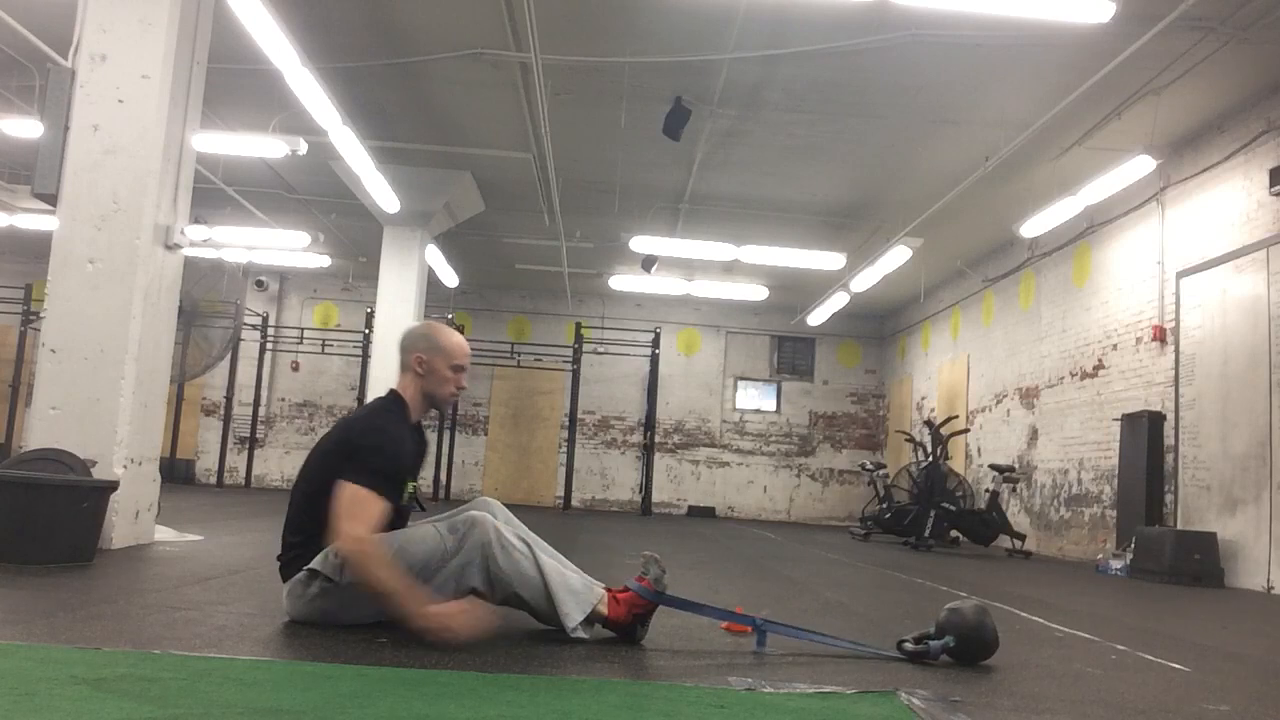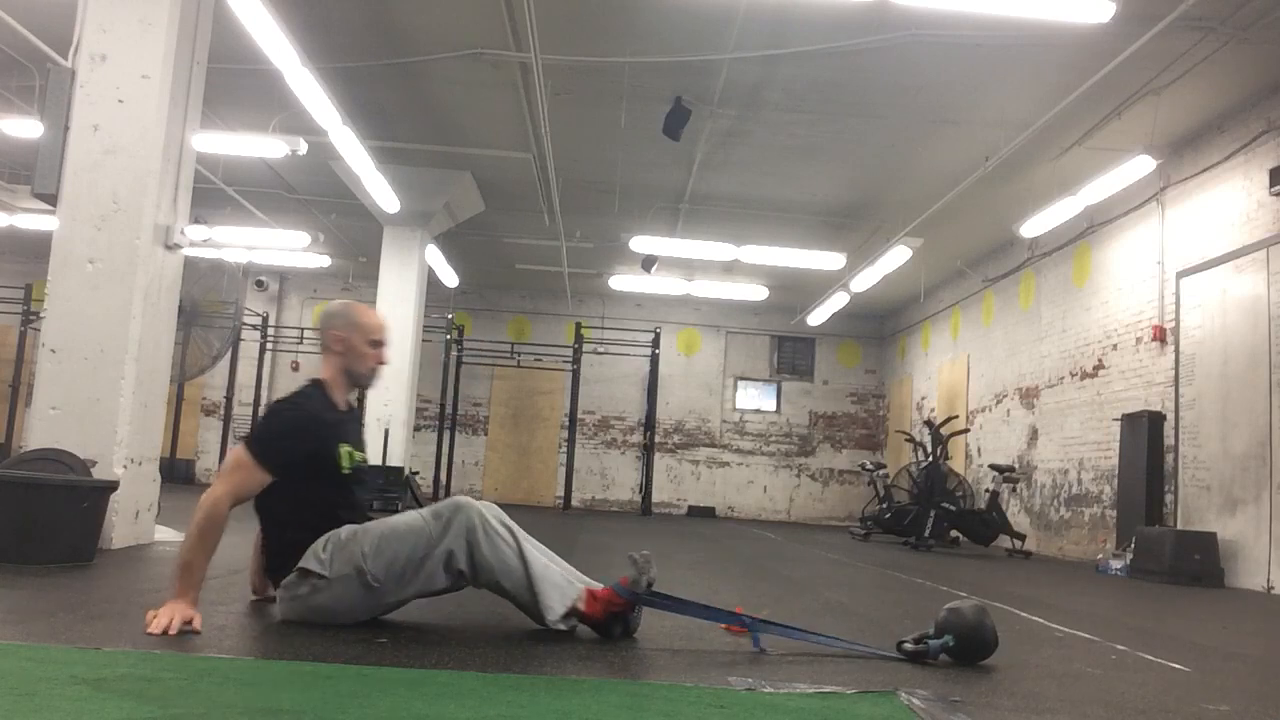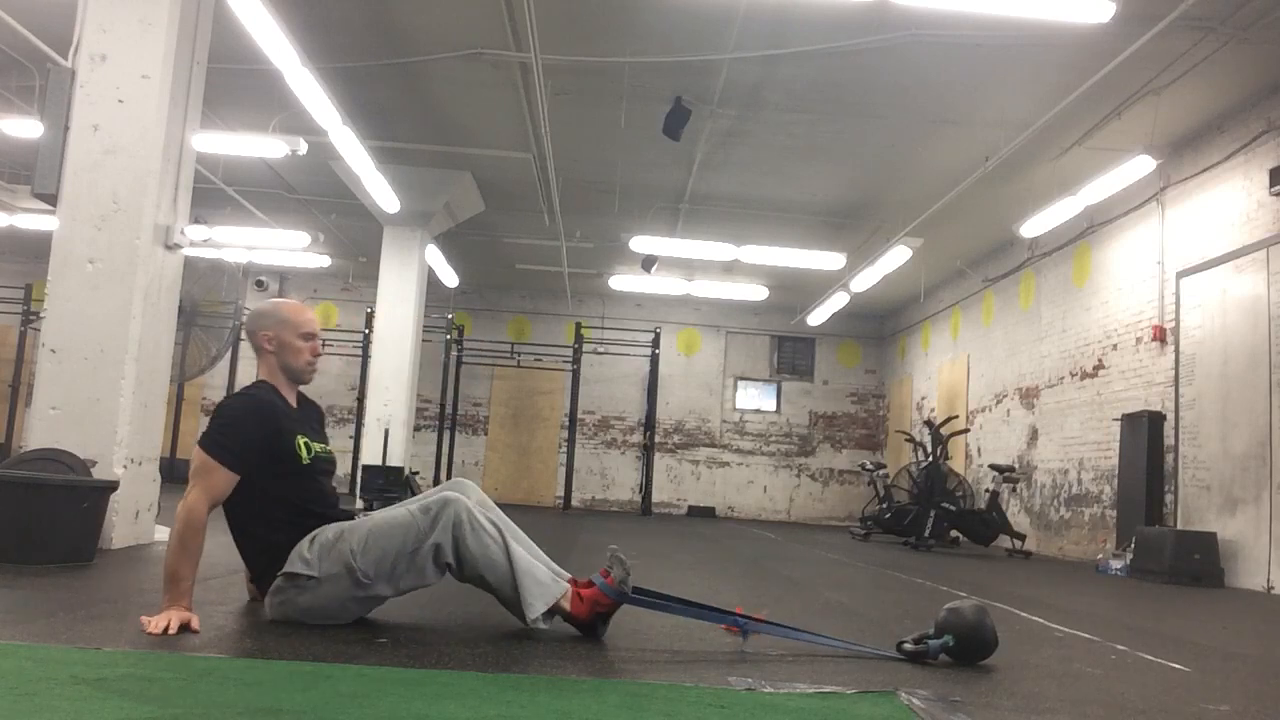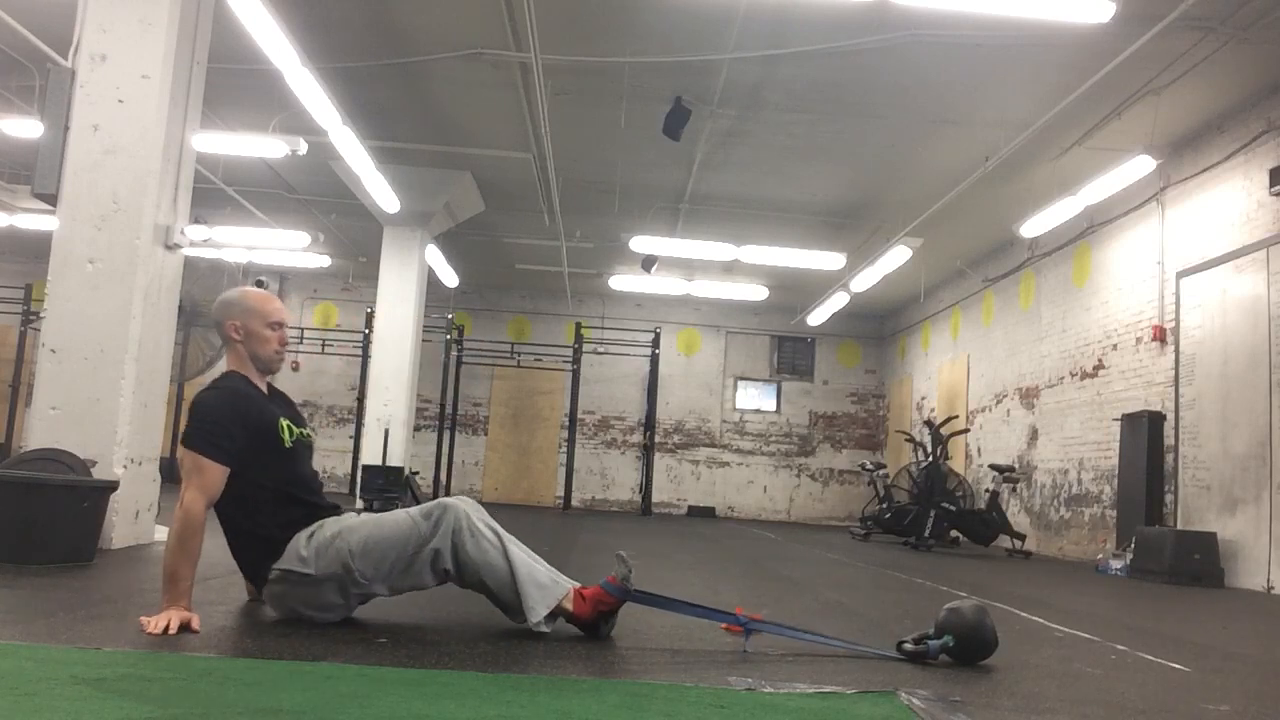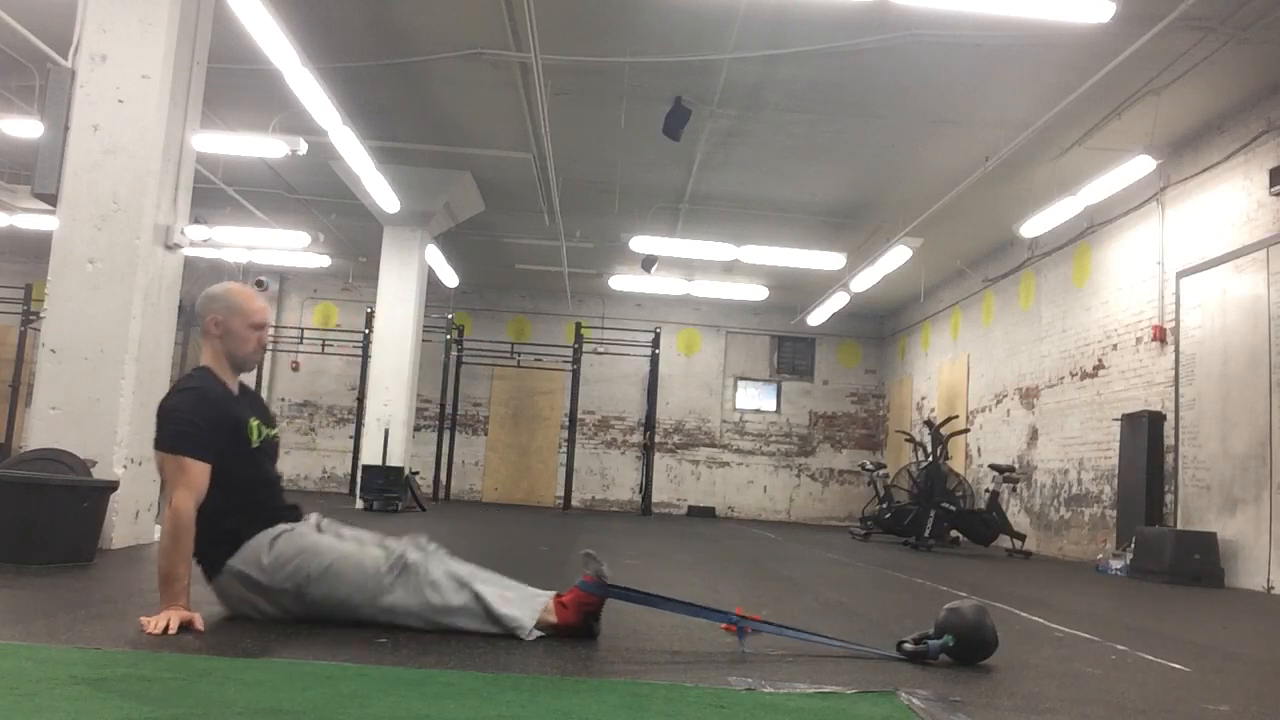
dt=0.3s
person 1, frame 1
left shoulder: (405, 428)
right shoulder: (381, 434)
right elbow: (352, 541)
right wrist: (423, 612)
left hip: (346, 574)
right hip: (320, 579)
left knee: (484, 512)
right knee: (476, 531)
left ankle: (596, 601)
right ankle: (609, 609)
person 1, frame 2
left shoulder: (343, 415)
right shoulder: (300, 415)
right elbow: (218, 498)
left wrist: (263, 581)
right wrist: (183, 597)
left hip: (339, 564)
right hip: (314, 579)
left knee: (473, 518)
right knee: (466, 517)
left ankle: (582, 598)
right ankle: (584, 605)
person 1, frame 3
left shoulder: (306, 412)
right shoulder: (247, 411)
right elbow: (196, 504)
left wrist: (262, 573)
right wrist: (177, 603)
left hip: (332, 552)
right hip: (301, 578)
left knee: (461, 493)
right knee: (452, 511)
left ankle: (563, 591)
right ankle: (572, 605)
person 1, frame 4
left shoulder: (275, 400)
right shoulder: (222, 403)
right elbow: (193, 503)
left wrist: (261, 574)
right wrist: (176, 604)
left hip: (328, 535)
right hip: (298, 566)
left knee: (456, 518)
right knee: (451, 519)
left ankle: (561, 599)
right ankle: (573, 604)
person 1, frame 5
left shoulder: (245, 400)
right shoulder: (193, 402)
right elbow: (182, 505)
right wrist: (174, 602)
left hip: (291, 531)
right hip: (247, 560)
left knee: (412, 555)
right knee: (401, 578)
left ankle: (551, 608)
right ankle: (555, 615)
